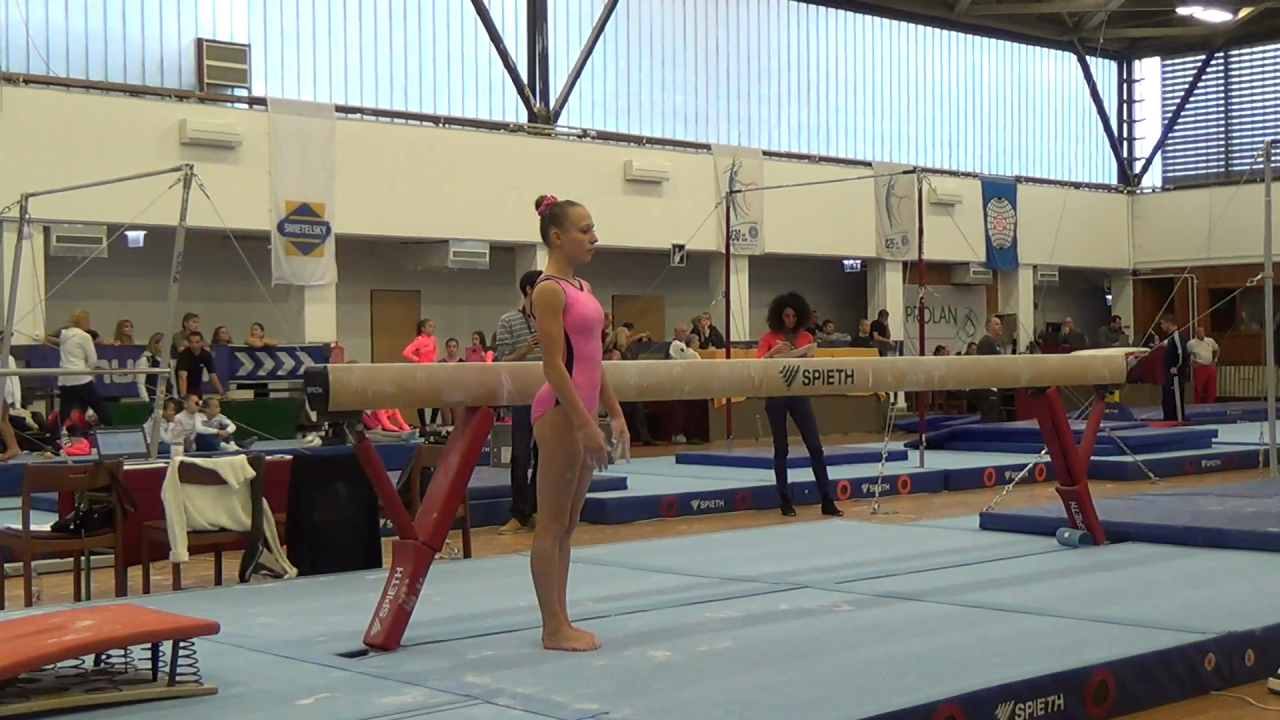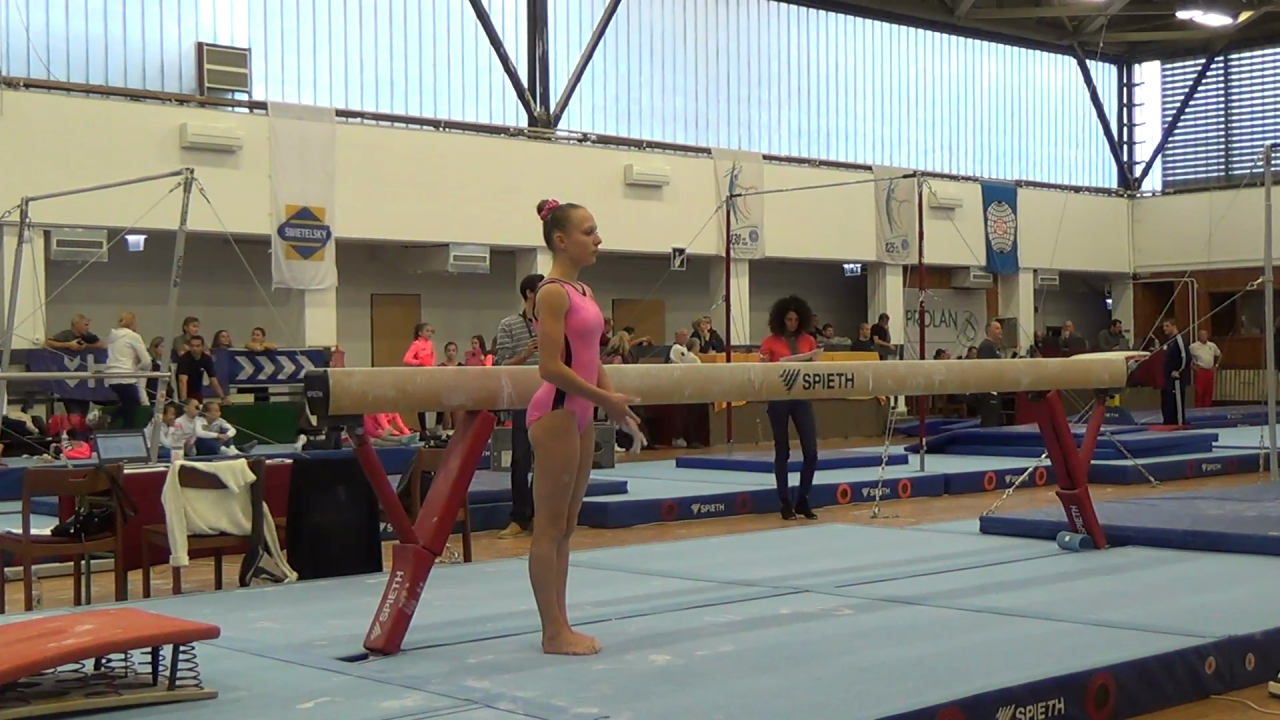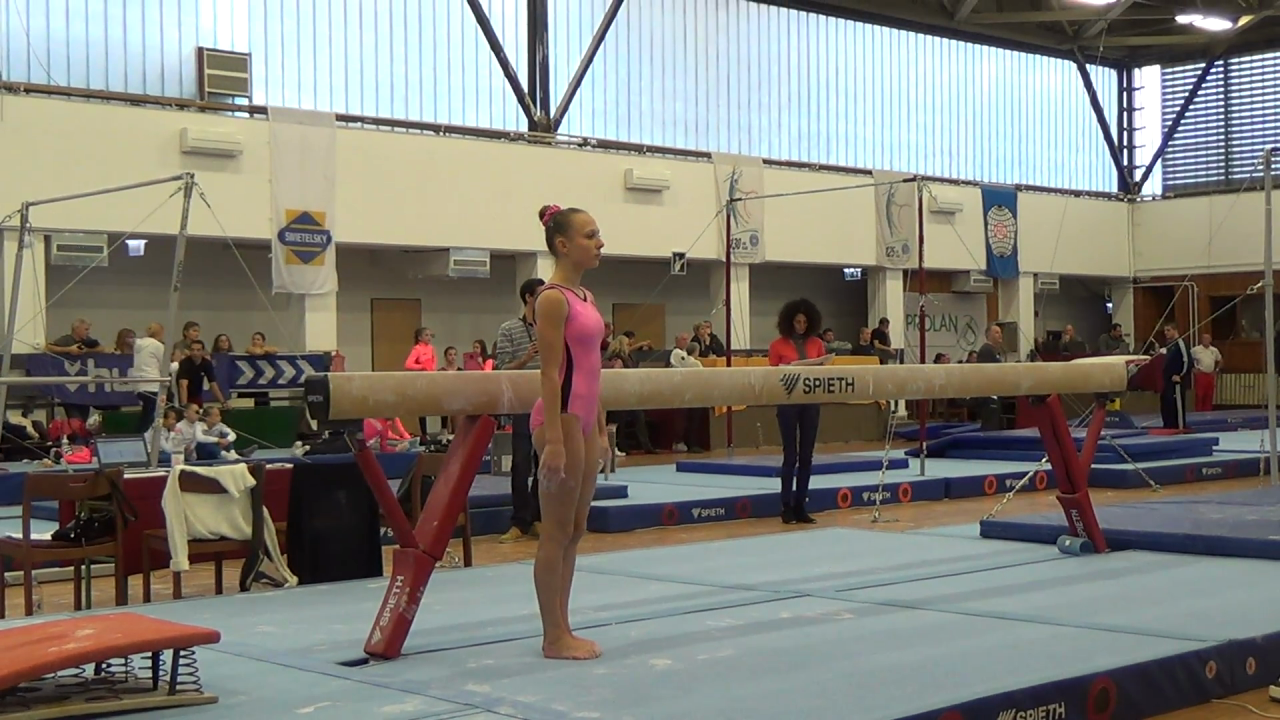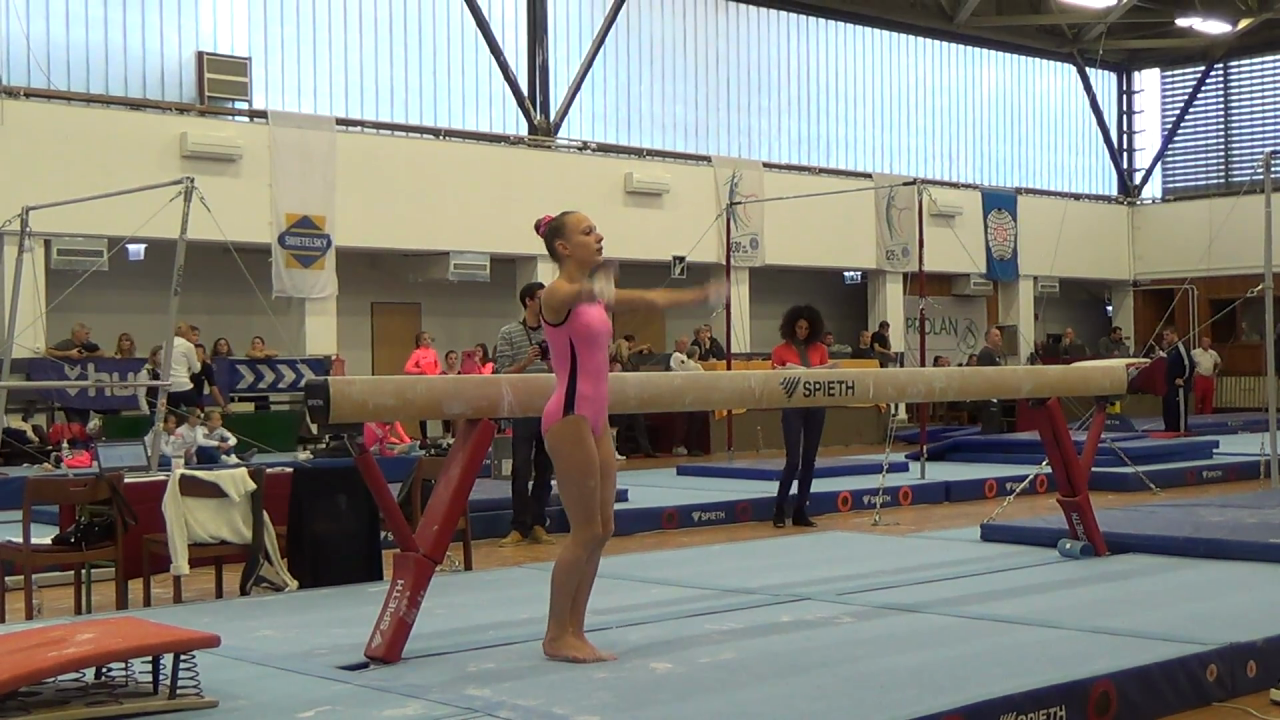
dt=0.5s
person 1, frame 1
left shoulder: (581, 287)
right shoulder: (550, 290)
right elbow: (554, 365)
left wrist: (615, 414)
right wrist: (585, 425)
left hip: (584, 411)
right hip: (561, 412)
left knee: (568, 524)
right knee: (552, 523)
left ankle: (561, 622)
right ankle: (553, 628)
person 1, frame 2
left shoulder: (582, 291)
right shoulder: (553, 292)
right elbow: (551, 367)
left wrist: (615, 402)
right wrist: (606, 398)
left hip: (580, 415)
right hip: (557, 414)
left knee: (566, 527)
right knee: (550, 527)
left ankle: (563, 626)
right ankle: (553, 632)
person 1, frame 3
left shoulder: (585, 297)
right shoulder: (553, 299)
right elbow: (550, 375)
left wrist: (600, 430)
right wrist: (553, 441)
left hip: (584, 420)
right hip: (561, 419)
left knee: (574, 532)
right knee: (557, 532)
left ankle: (563, 630)
right ankle: (554, 636)
person 1, frame 4
left shoulder: (598, 298)
right shoulder: (558, 294)
left elbow: (649, 299)
right elbow: (577, 287)
left wrist: (697, 293)
right wrist: (592, 287)
left hip: (595, 420)
right hip: (570, 418)
left knee: (601, 532)
right knee: (585, 531)
left ankle: (574, 631)
right ankle: (557, 634)
person 2, frame 1
right shoulder: (508, 322)
right elbow: (501, 362)
right wrist: (524, 351)
right knee: (521, 457)
left ankle: (537, 510)
right ankle: (520, 514)
person 2, frame 2
right shoulder: (509, 326)
right elbow: (502, 366)
right wrist: (525, 355)
right knee: (521, 461)
left ankle: (538, 515)
right ankle: (520, 518)
person 2, frame 3
right shoulder: (508, 330)
right elbow: (502, 370)
right wrist: (525, 359)
right knee: (521, 466)
left ankle: (537, 519)
right ankle: (520, 522)
person 2, frame 4
right shoulder: (508, 333)
right elbow: (502, 374)
left wrist: (551, 366)
right wrist: (526, 362)
left knee: (545, 470)
right knee: (521, 470)
left ankle: (537, 524)
right ankle: (520, 526)
person 3, frame 1
left shoulder: (806, 337)
right shoulder: (769, 337)
left wrist: (808, 359)
right wrist: (774, 351)
left hip: (799, 394)
right hip: (776, 395)
left knee: (815, 446)
right knee: (781, 448)
left ankle: (826, 500)
right ankle: (785, 500)
person 3, frame 2
left shoulder: (808, 340)
right shoulder: (770, 342)
right wrist: (763, 364)
left hip: (802, 398)
right hip: (778, 399)
left knee: (810, 451)
right knee: (782, 452)
left ankle: (802, 501)
right ankle: (785, 503)
person 3, frame 3
left shoulder: (817, 343)
right shoulder: (778, 345)
left hip: (811, 402)
right hip: (788, 402)
left knee: (807, 456)
right knee: (790, 456)
left ankle: (800, 507)
right ankle: (787, 507)
person 3, frame 4
left shoulder: (820, 349)
right shoulder: (780, 350)
left hip: (816, 406)
right hip: (792, 406)
left knee: (809, 460)
right knee: (793, 460)
left ankle: (800, 511)
right ankle: (780, 509)
